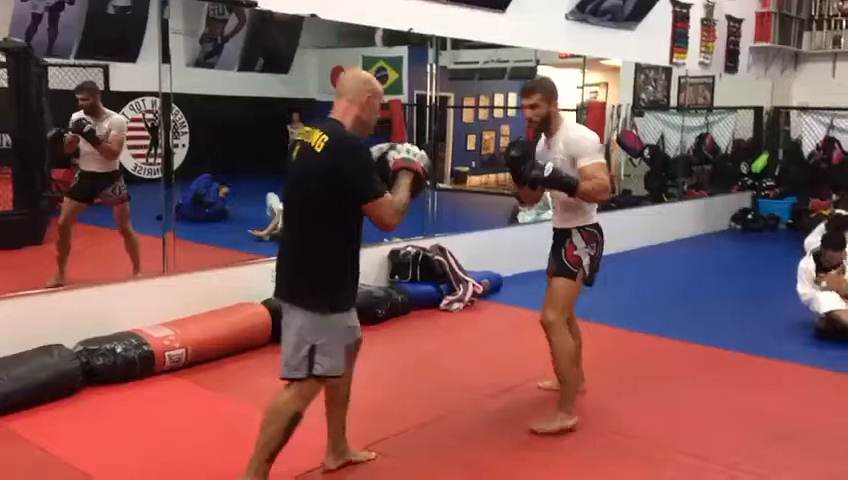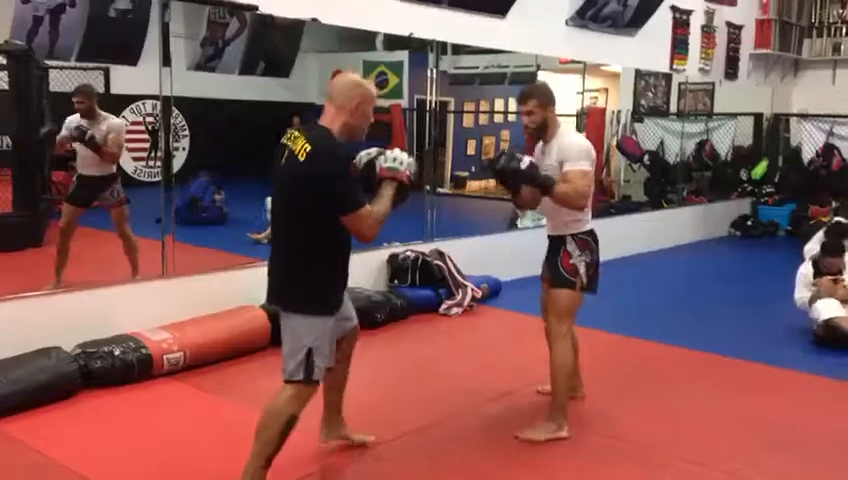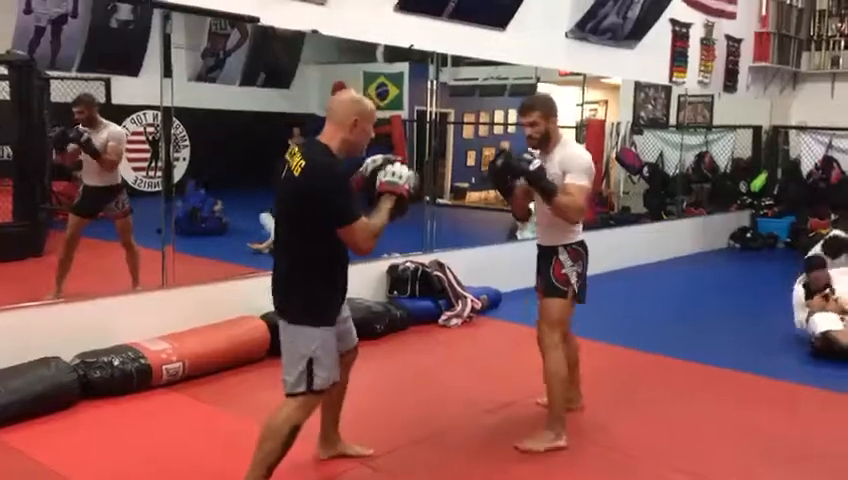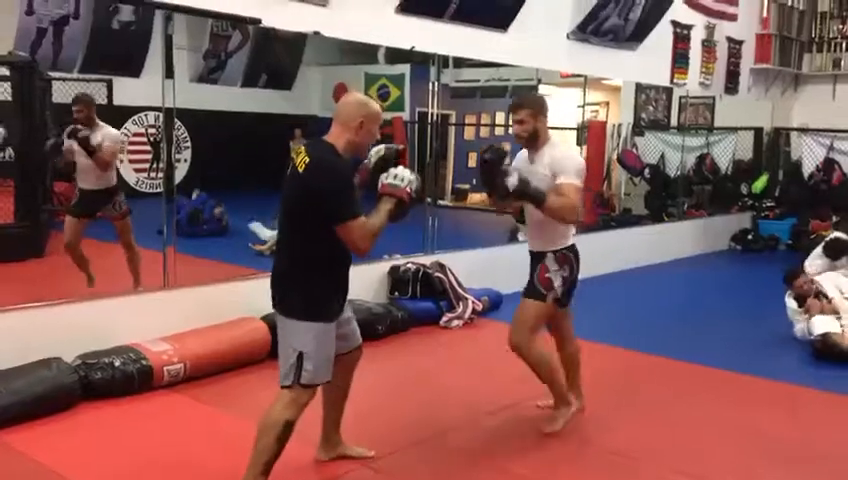
dt=0.2s
person 1, frame 1
left shoulder: (308, 136)
right shoulder: (348, 146)
right elbow: (389, 217)
left wrist: (374, 173)
right wrist: (406, 174)
left hip: (309, 272)
right hip: (316, 281)
left knee: (345, 351)
right knee: (304, 382)
person 1, frame 2
left shoulder: (299, 138)
right shoulder: (330, 155)
right elbow: (367, 228)
left wrist: (355, 172)
right wrist: (390, 182)
left hip: (315, 275)
right hip: (306, 285)
left knee: (346, 335)
right knee: (301, 385)
left ankle: (333, 425)
person 1, frame 3
left shoulder: (306, 153)
right shoulder: (327, 170)
right elbow: (363, 241)
left wrist: (360, 180)
right wrist: (389, 196)
left hip: (318, 289)
right hip: (307, 297)
left knee: (344, 356)
right knee: (306, 396)
left ankle: (329, 441)
person 1, frame 4
left shoulder: (314, 153)
right shoulder: (330, 168)
right elbow: (360, 241)
left wrist: (369, 171)
right wrist: (390, 199)
left hip: (322, 287)
right hip: (305, 294)
left knee: (348, 354)
right knee: (298, 391)
left ankle: (330, 443)
person 2, frame 1
left shoulder: (580, 138)
right shoulder: (542, 143)
left elbow: (602, 190)
right elbow: (529, 198)
left wrist: (561, 180)
right wrist: (519, 172)
left hip: (581, 236)
right hip: (562, 234)
left knee: (552, 318)
right knee: (563, 314)
left ankle: (567, 411)
right ankle: (574, 378)
person 2, frame 2
left shoulder: (573, 144)
right shoulder: (540, 148)
left elbow: (579, 198)
right elbow: (531, 202)
left wrist: (536, 177)
right wrist: (513, 179)
left hip: (576, 244)
right hip: (557, 241)
left knee: (556, 329)
right knee: (556, 319)
left ankle: (556, 422)
right ankle: (573, 383)
person 2, frame 3
left shoulder: (575, 157)
right shoulder: (534, 157)
left elbow: (575, 212)
right elbow: (520, 212)
left wrist: (541, 183)
right wrist: (506, 184)
left hip: (566, 254)
right hip: (546, 251)
left knee: (549, 339)
right knee: (561, 331)
left ankle: (555, 431)
right ankle: (572, 395)
person 2, frame 4
left shoulder: (565, 157)
right shoulder: (524, 157)
left elbow: (571, 211)
right elbow: (505, 203)
left wrist: (529, 192)
right wrist: (492, 177)
left hip: (557, 258)
right hip: (540, 255)
left knee: (520, 339)
right knee: (561, 332)
left ankle: (565, 401)
right ankle: (573, 394)
person 3, frame 1
left shoulder: (117, 120)
right shoulder: (77, 117)
left elbow: (113, 153)
right elbow: (68, 149)
left wrist: (91, 136)
right wrist: (62, 139)
left hip: (109, 178)
right hip: (85, 177)
left knee: (125, 228)
right knee: (63, 224)
left ankle: (137, 272)
right ankle: (60, 274)
person 3, frame 2
left shoulder: (114, 123)
right shoulder: (72, 121)
left elbow: (114, 157)
right elbow: (59, 149)
left wrist: (92, 142)
right wrist: (52, 140)
left hip: (107, 182)
right hip: (82, 181)
left knee: (123, 231)
right knee: (63, 229)
left ankle: (136, 275)
right ankle: (57, 279)
person 3, frame 3
left shoulder: (115, 132)
right shoulder: (78, 131)
left elbow: (111, 165)
right elbow: (68, 160)
left wrist: (89, 147)
left hip: (112, 192)
right hip: (88, 191)
left knee: (127, 242)
right knee: (69, 240)
left ankle: (136, 286)
right ankle: (57, 290)
person 3, frame 4
left shoulder: (111, 134)
right shoulder: (73, 131)
left elbow: (105, 165)
right elbow: (65, 160)
left wrist: (87, 145)
right wrist: (61, 150)
left hip: (109, 193)
right hip: (84, 194)
left knee: (127, 243)
right knee: (70, 243)
left ankle: (137, 285)
right ankle: (89, 279)
